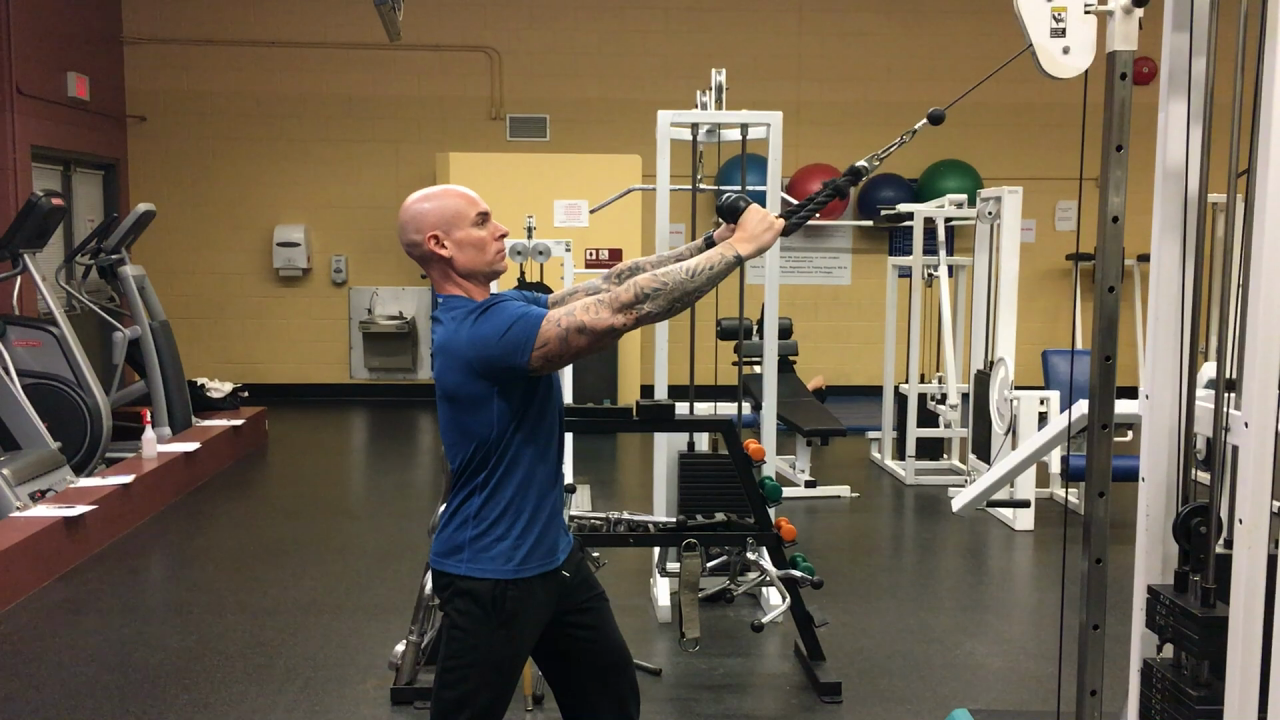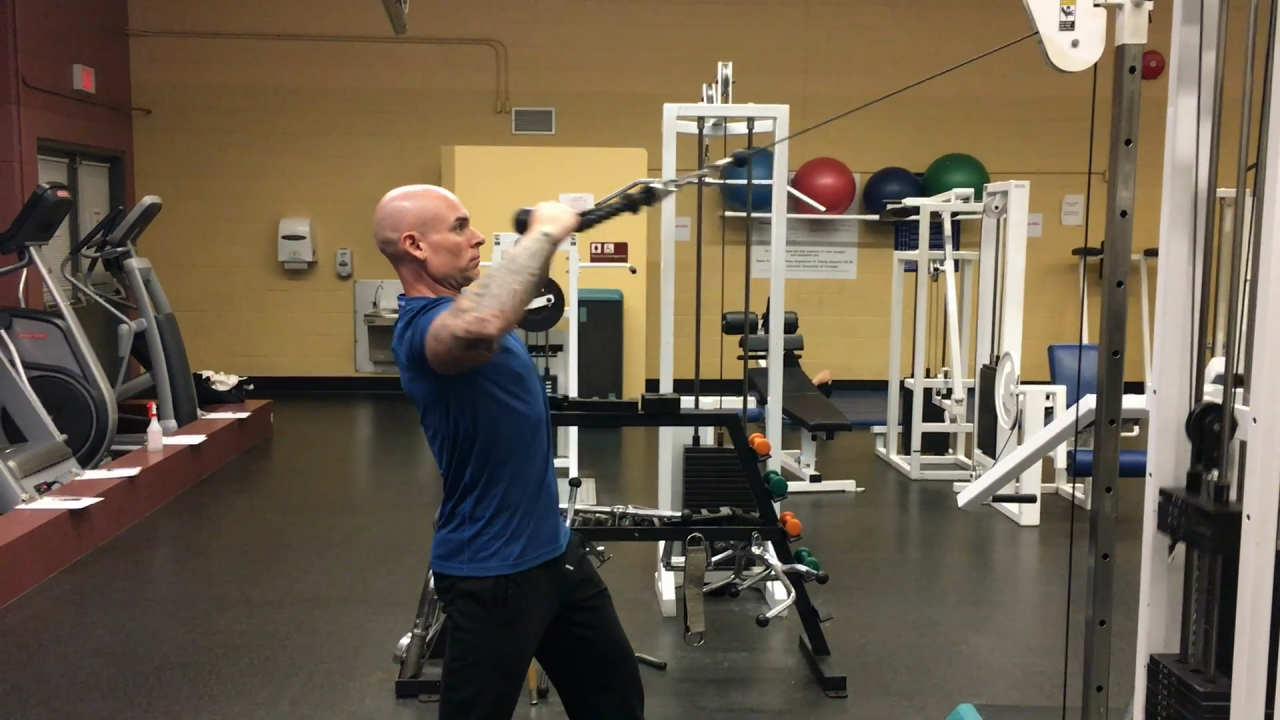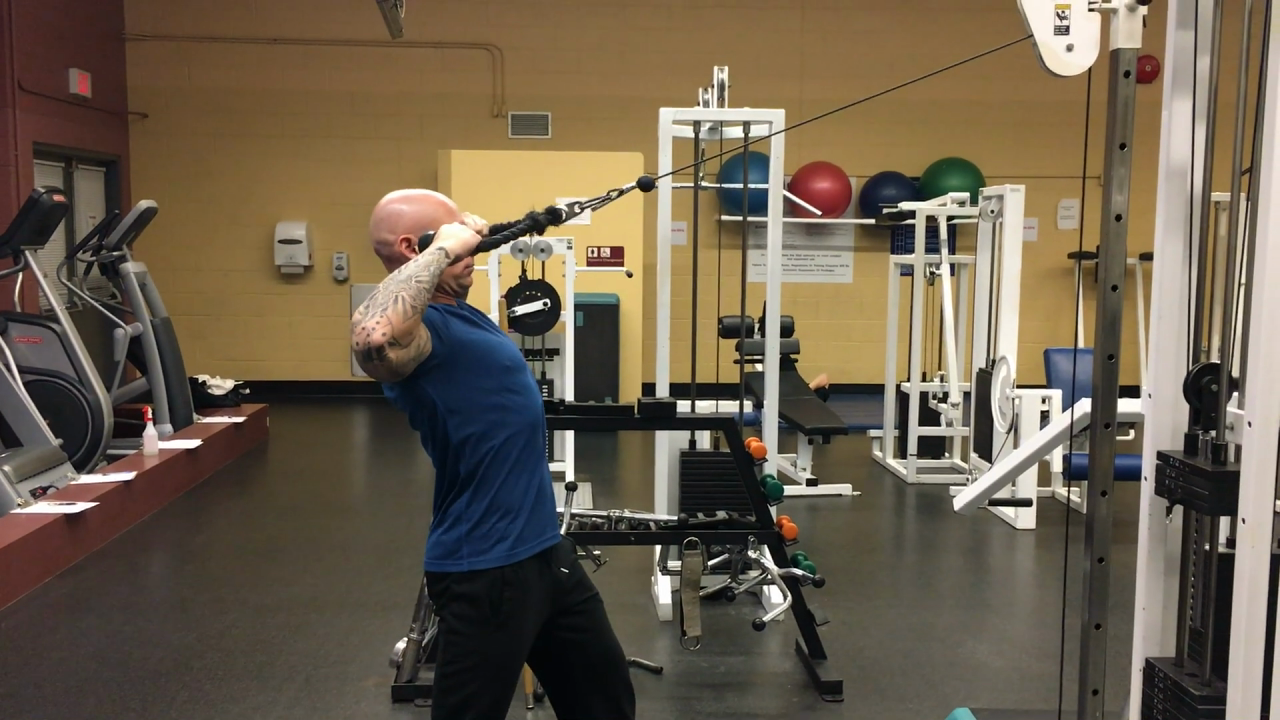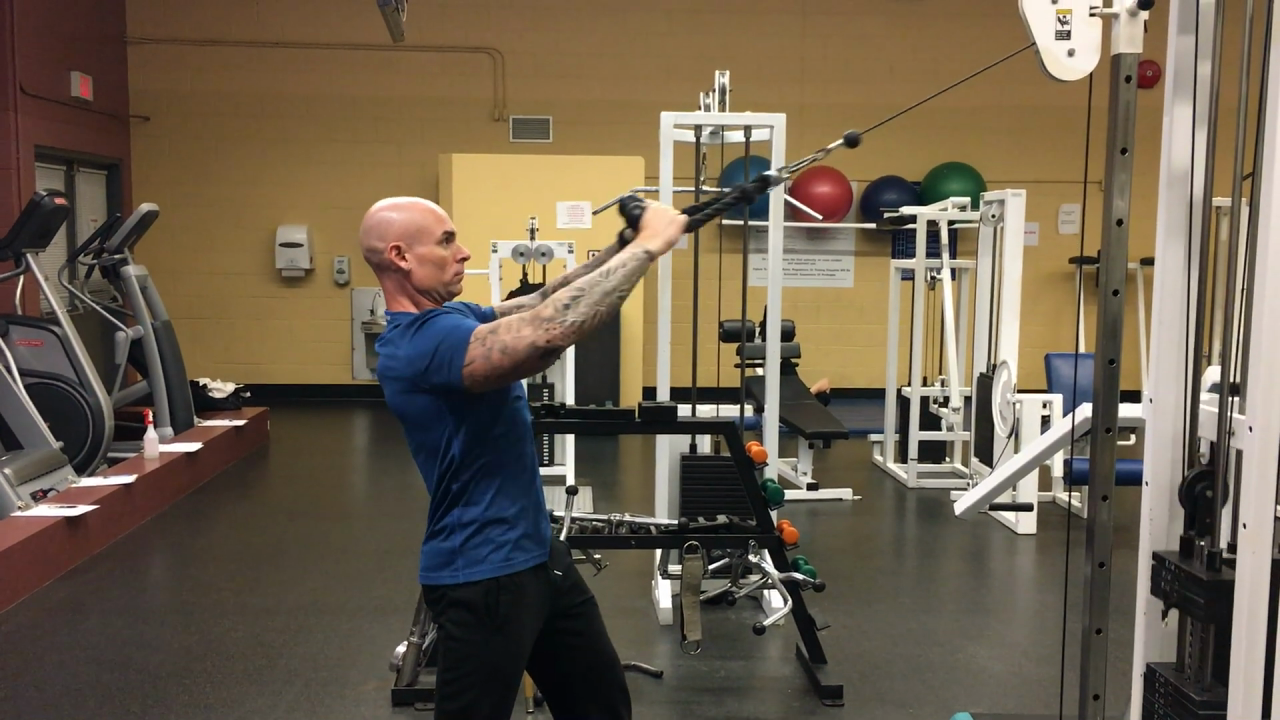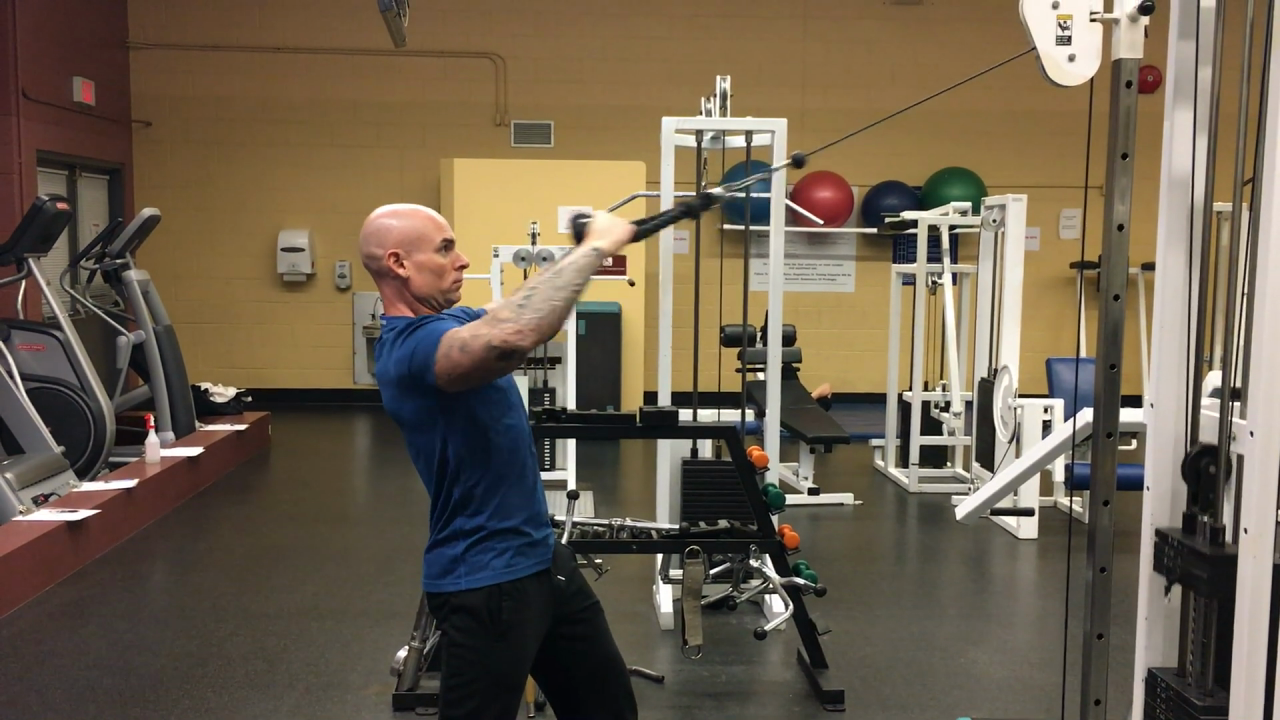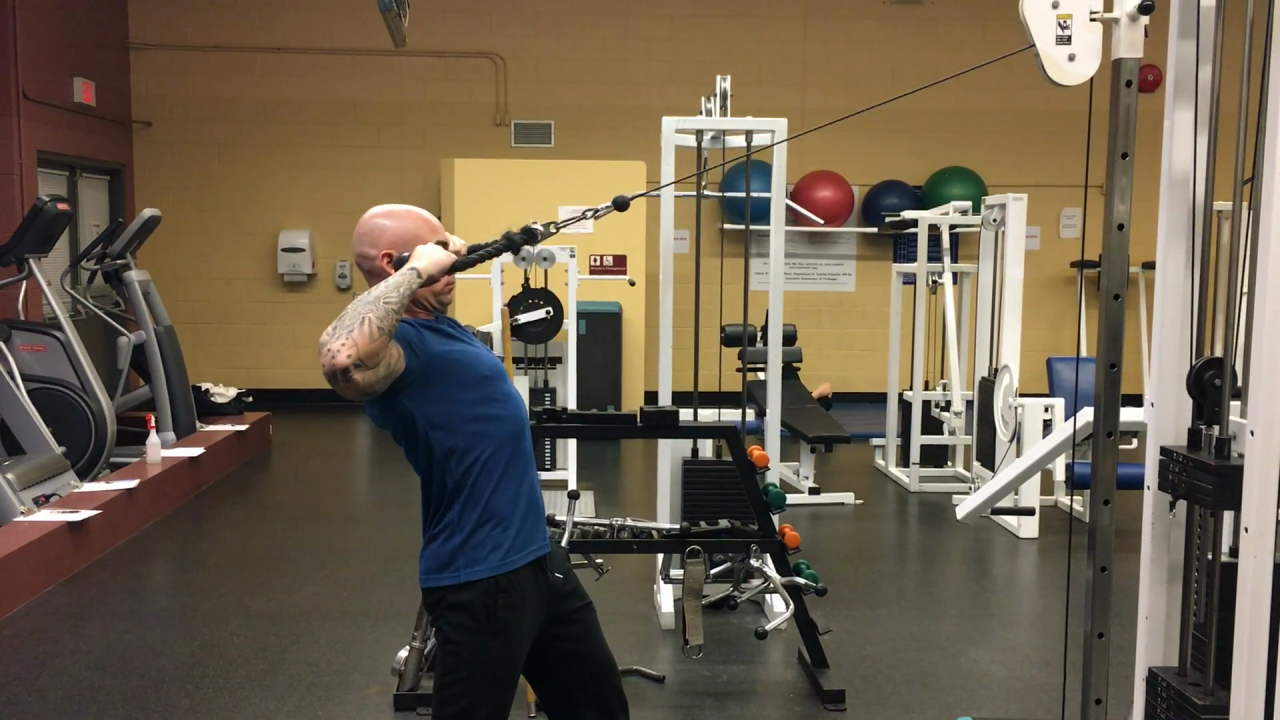
dt=0.7s
person 1, frame 1
left shoulder: (490, 310)
right shoulder: (481, 330)
left elbow: (605, 287)
right elbow: (620, 311)
left wrist: (711, 242)
right wrist: (738, 249)
left hip: (550, 554)
right hip: (491, 574)
person 1, frame 2
left shoulder: (462, 306)
right shoulder: (428, 326)
left elbow: (512, 293)
right elbow: (483, 325)
left wrist: (545, 234)
right wrist: (542, 233)
left hip: (553, 547)
right hip: (493, 570)
person 1, frame 3
left shoulder: (451, 314)
right shoulder: (416, 329)
right elbow: (373, 336)
left wrist: (467, 240)
right wrist: (444, 249)
left hip: (544, 548)
right hip: (486, 568)
person 1, frame 4
left shoulder: (448, 319)
right shoulder: (421, 345)
left elbow: (536, 305)
right elbow: (549, 331)
left wrist: (623, 245)
right wrist: (648, 246)
left hip: (536, 553)
right hip: (482, 576)
person 1, frame 5
left shoulder: (441, 323)
right shoulder: (412, 348)
left elbow: (511, 315)
right elbow: (514, 335)
left wrist: (591, 246)
right wrist: (596, 246)
left hip: (541, 558)
right hip: (485, 583)
person 1, frame 6
left shoulder: (432, 326)
right shoulder: (391, 345)
right elbow: (340, 359)
left wrist: (447, 258)
right wrist: (417, 271)
left hip: (535, 555)
right hip: (481, 577)
